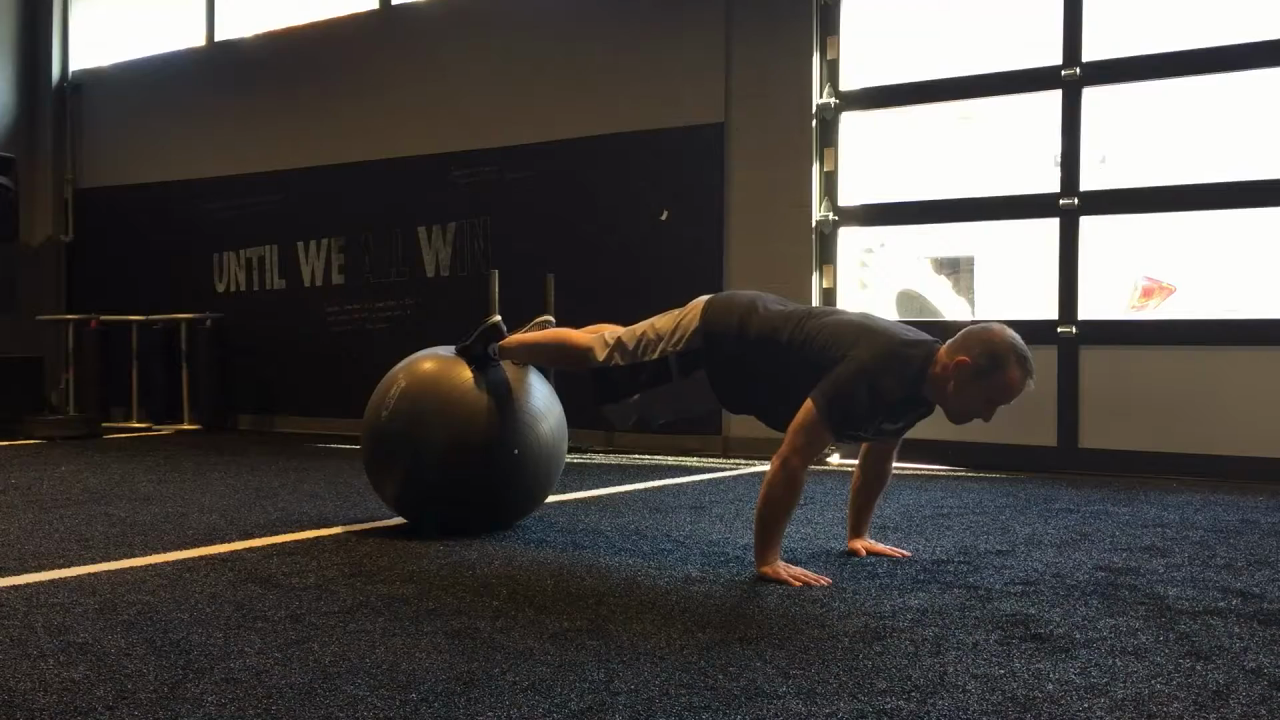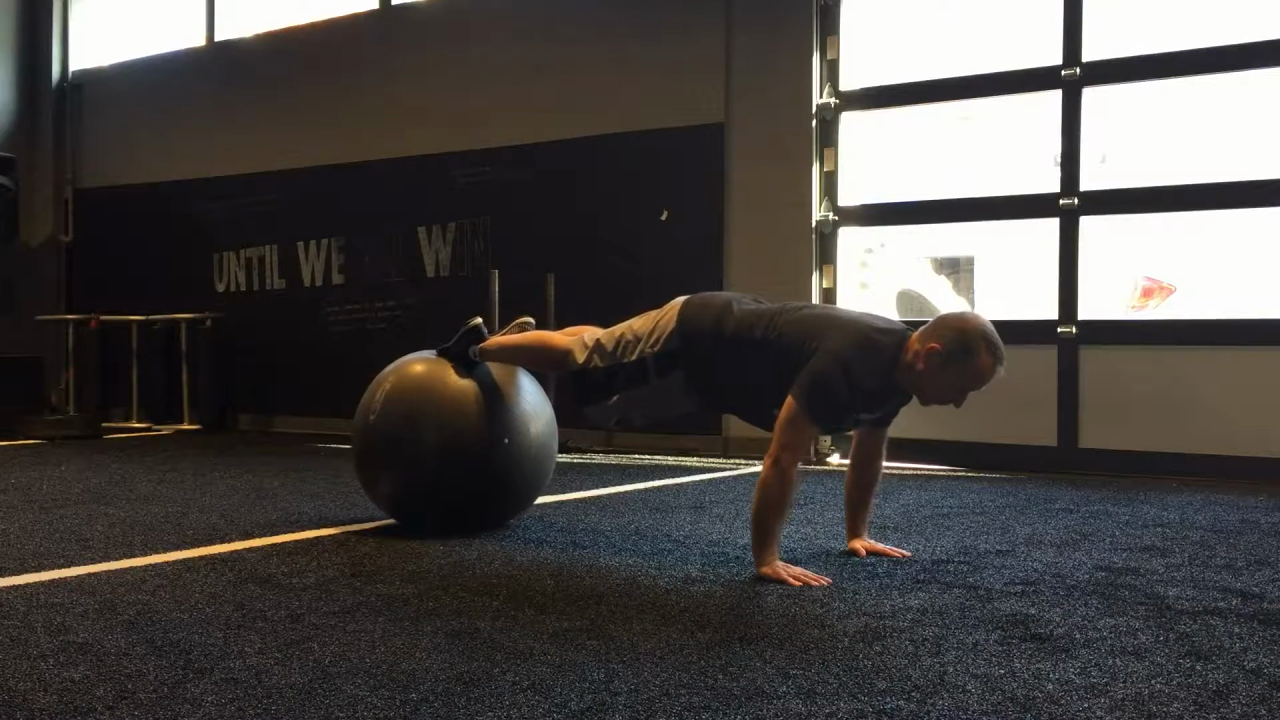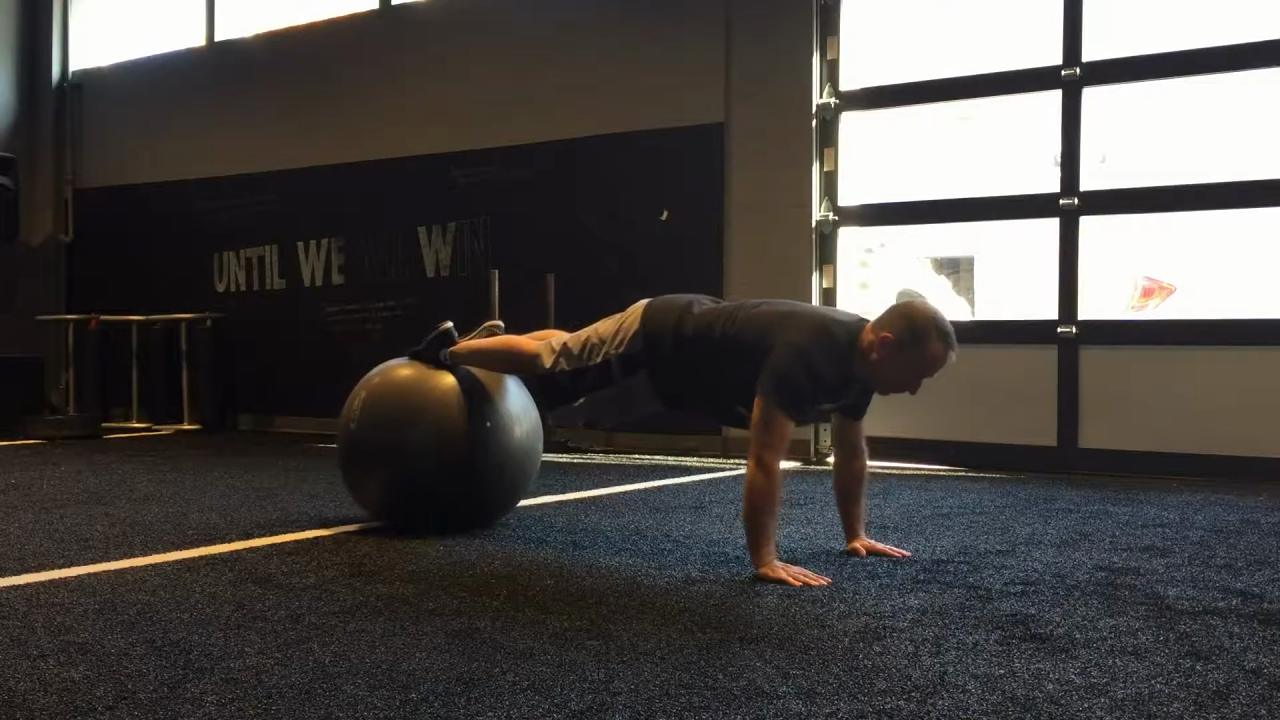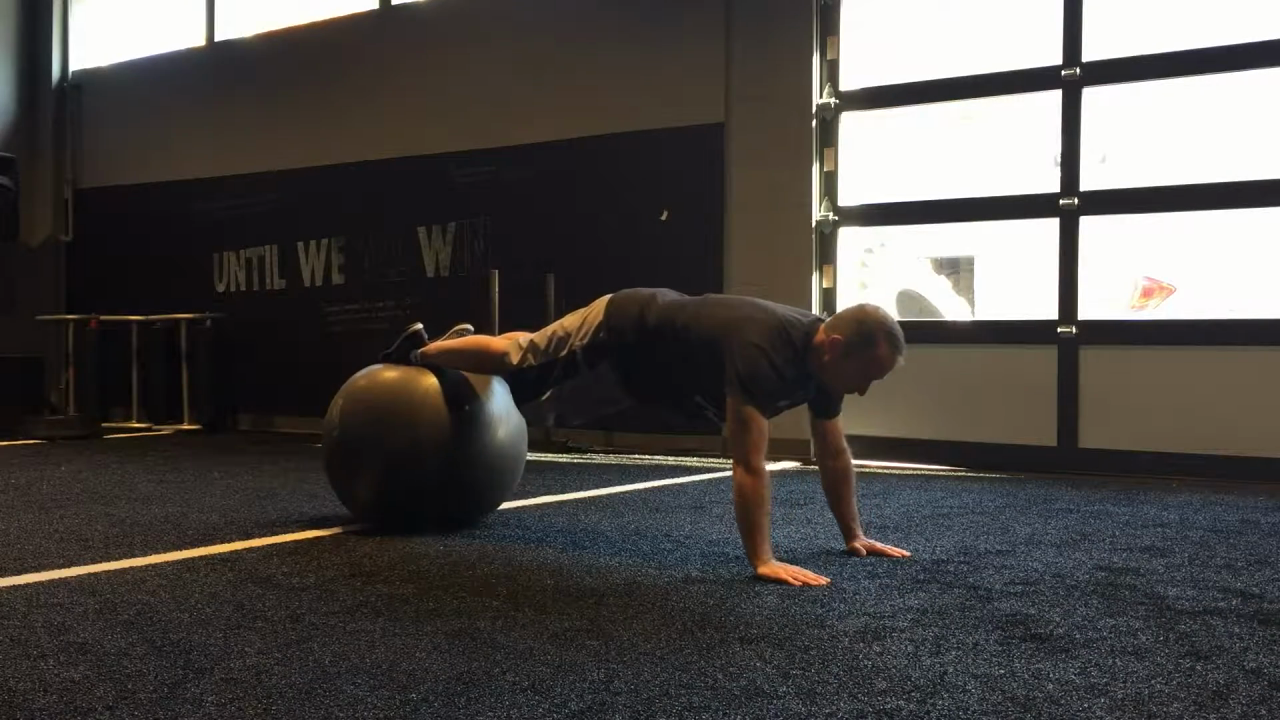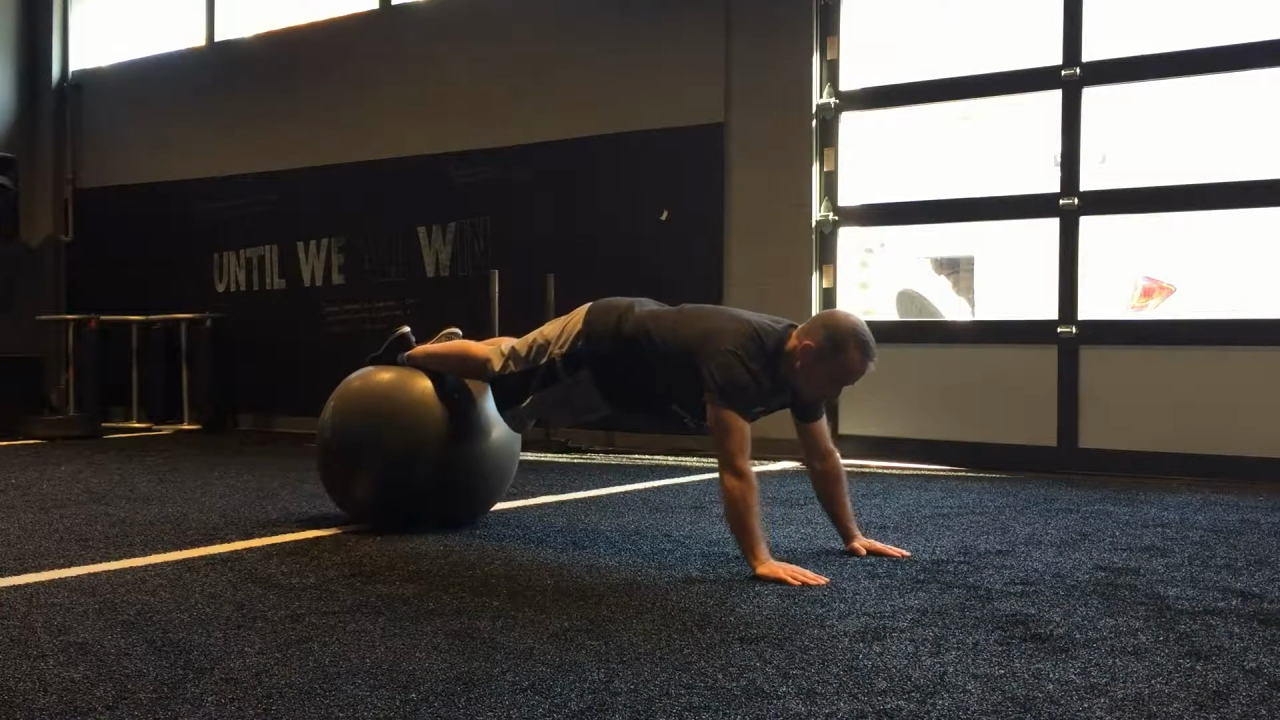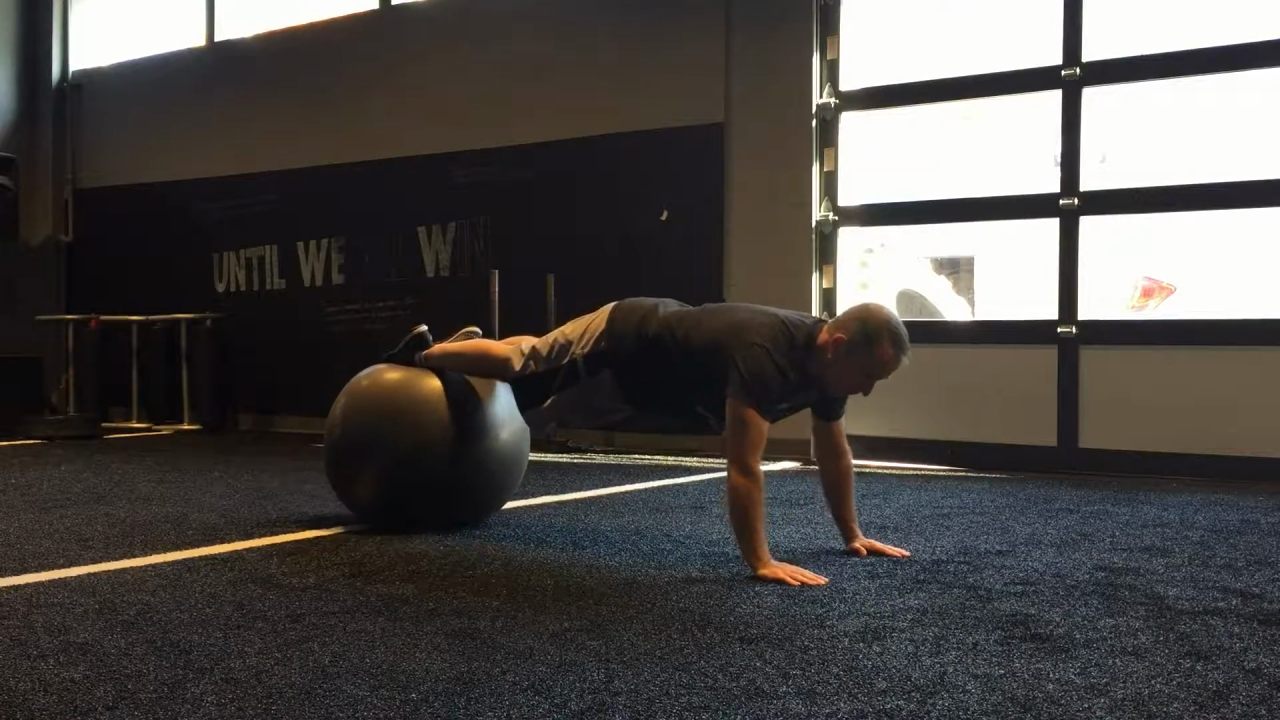
dt=0.7s
person 1, frame 1
left shoulder: (922, 378)
right shoulder: (877, 372)
left elbow: (879, 452)
right elbow: (790, 461)
left wrist: (858, 533)
right wrist: (767, 559)
left hip: (753, 326)
right hip: (713, 338)
left knee: (615, 343)
right knee: (598, 357)
left ankle: (538, 331)
right ankle: (496, 344)
person 1, frame 2
left shoulder: (898, 368)
right shoulder: (850, 362)
left elbow: (868, 450)
right elbow: (782, 459)
left wrist: (856, 532)
right wrist: (766, 559)
left hip: (724, 336)
right hip: (689, 340)
left knee: (598, 343)
right knee: (578, 360)
left ankle: (523, 332)
right ankle: (478, 345)
person 1, frame 3
left shoulder: (860, 360)
right shoulder: (808, 351)
left elbow: (850, 451)
right elbow: (763, 460)
left wrist: (855, 534)
right wrist: (764, 561)
left hip: (693, 326)
right hip: (653, 343)
left knee: (567, 348)
right knee: (547, 364)
left ankle: (489, 335)
right ankle: (449, 346)
person 1, frame 4
left shoulder: (822, 356)
right shoulder: (764, 351)
left elbow: (833, 453)
right elbow: (749, 463)
left wrist: (854, 535)
right wrist: (762, 560)
left hip: (658, 321)
right hip: (617, 335)
left knee: (531, 355)
right knee: (514, 362)
left ankle: (465, 337)
right ankle: (420, 349)
person 1, frame 5
left shoulder: (802, 364)
right shoulder: (737, 358)
left elbow: (822, 456)
right elbow: (735, 466)
left wrist: (852, 535)
right wrist: (760, 560)
left hip: (638, 327)
right hip: (596, 345)
left knee: (511, 358)
right knee: (501, 370)
left ankle: (451, 341)
right ankle: (409, 351)
person 1, frame 6
left shoulder: (826, 362)
right shoulder: (767, 353)
left elbow: (834, 455)
right elbow: (743, 465)
left wrist: (852, 535)
right wrist: (760, 560)
left hip: (657, 337)
right hip: (620, 345)
left knee: (533, 361)
right knee: (520, 368)
left ankle: (470, 340)
right ankle: (425, 351)
